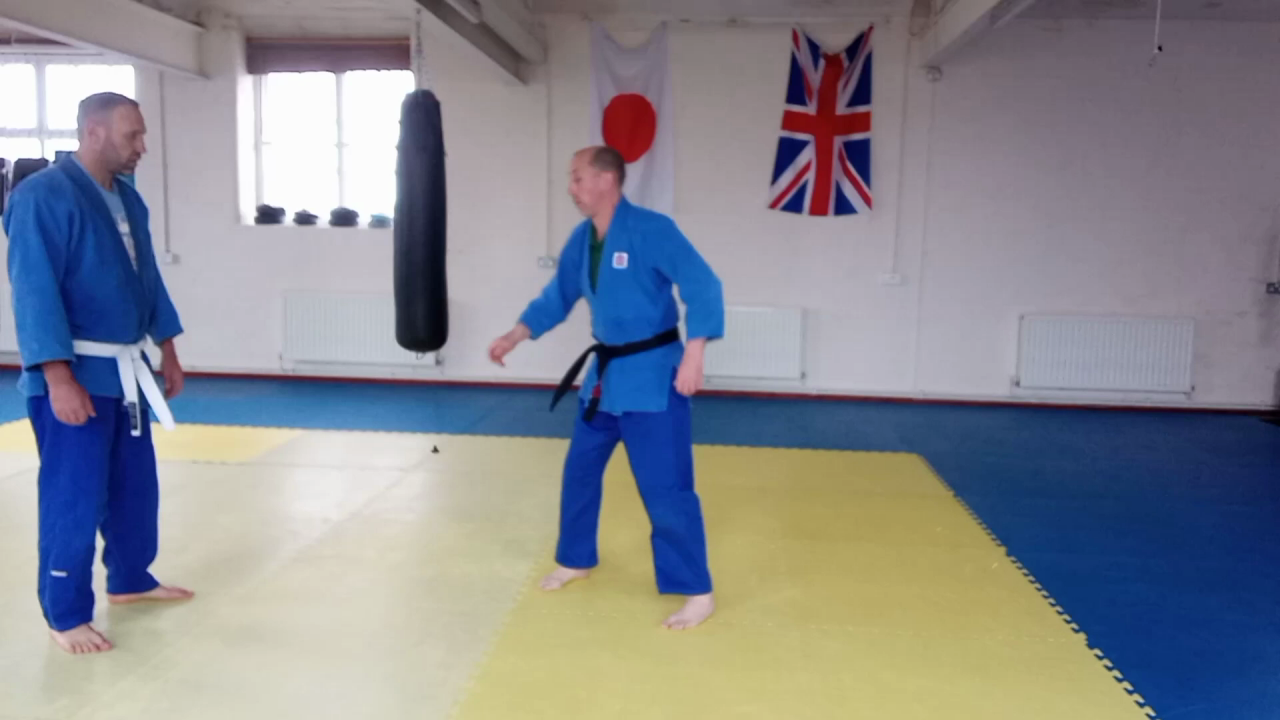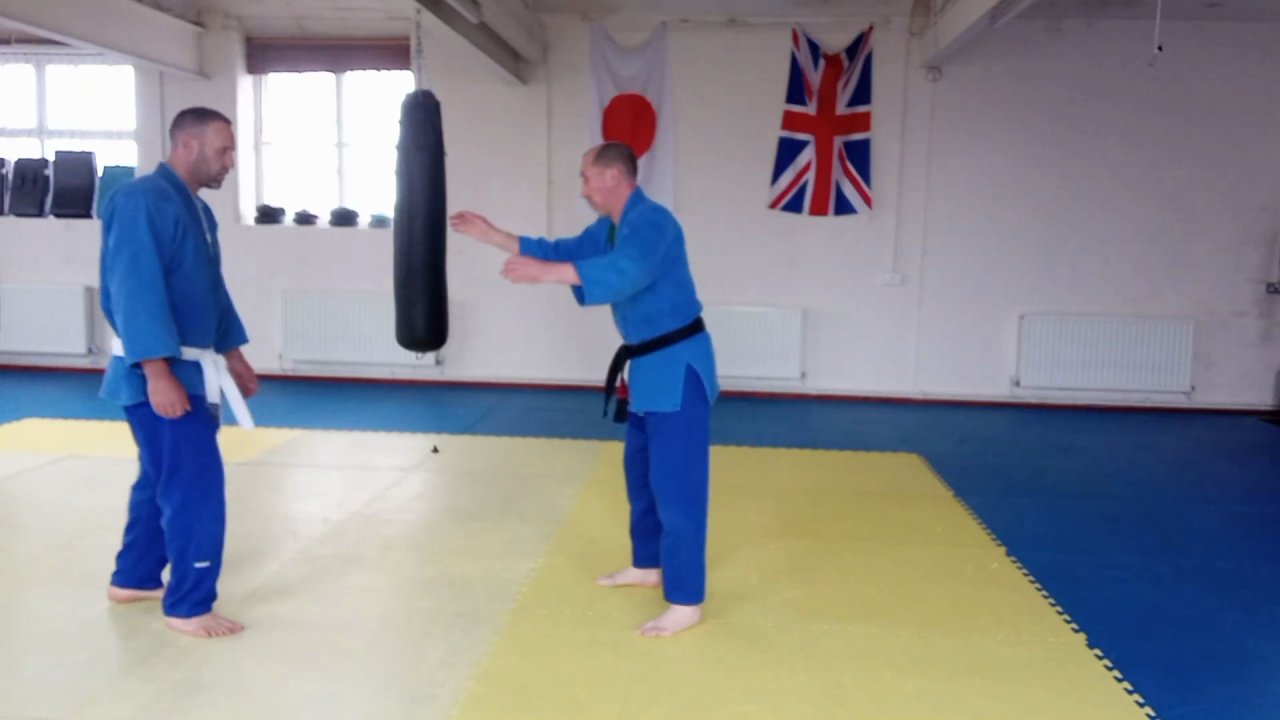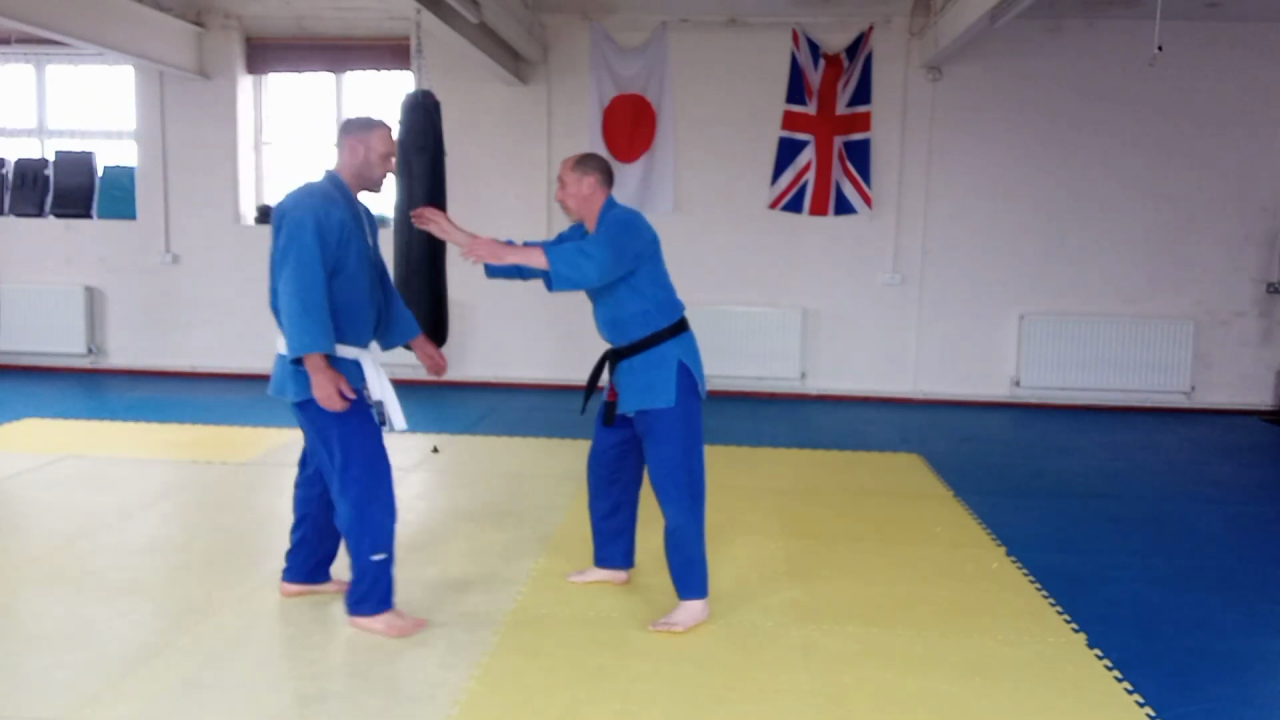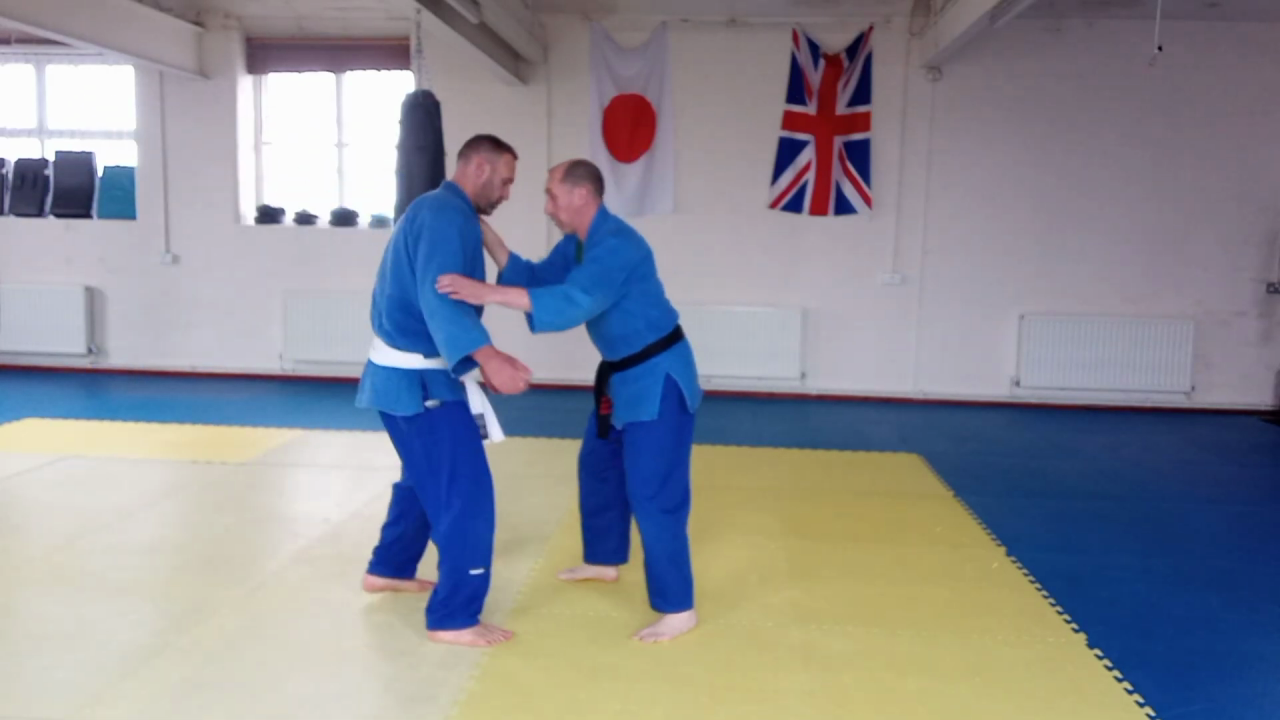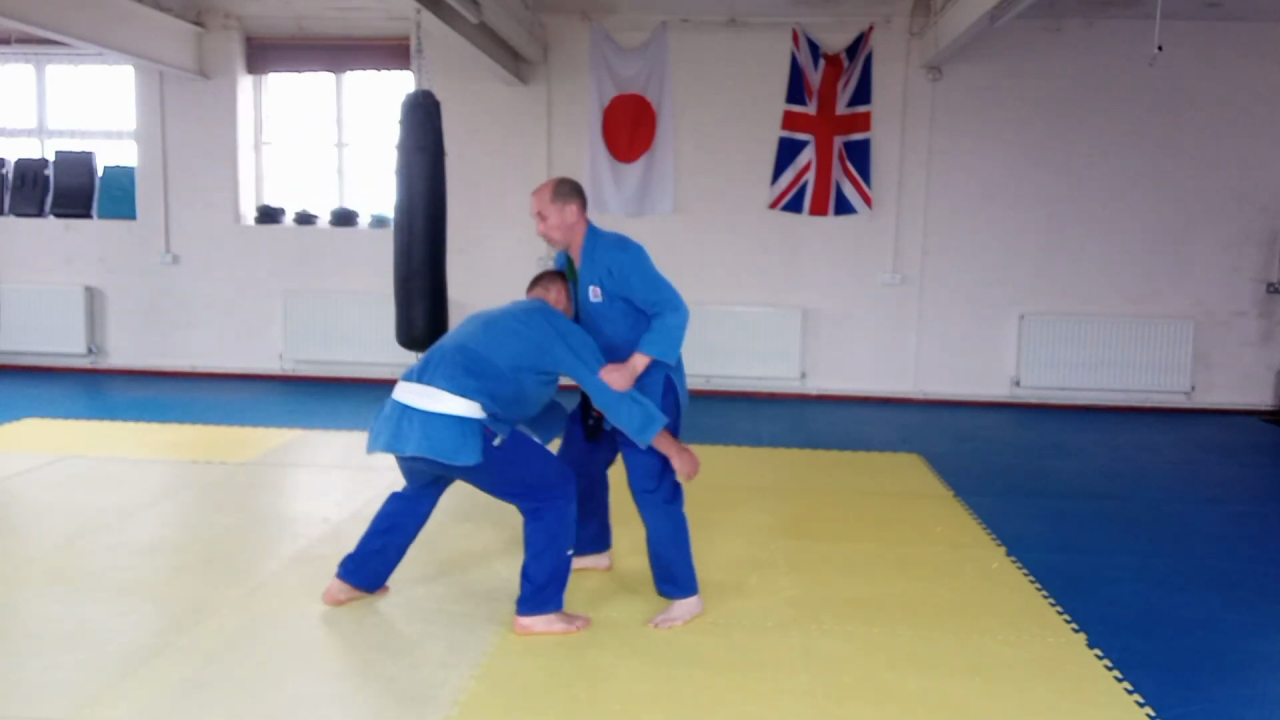
dt=1s
person 1, frame 1
left shoulder: (127, 198)
left elbow: (147, 278)
left wrist: (166, 350)
right wrist: (58, 377)
left hip: (123, 368)
right hip: (73, 373)
left knee: (136, 482)
right knee: (74, 495)
left ankle: (131, 580)
right ankle: (66, 615)
person 1, frame 2
left shoulder: (196, 209)
right shoulder: (141, 201)
right elbow: (136, 293)
left wrist: (233, 354)
right wrist: (159, 373)
left hip: (188, 367)
right hip: (157, 373)
left knee: (163, 478)
right knee: (196, 484)
left ankle: (134, 576)
right ankle: (186, 605)
person 1, frame 3
left shoulder: (355, 213)
right shoulder: (309, 206)
left elbow: (379, 288)
right elbow: (299, 292)
left wrist: (418, 341)
right wrist: (318, 367)
left hip: (344, 363)
right hip: (319, 368)
left knee: (325, 471)
right knee: (364, 479)
left ankle: (303, 573)
right ankle: (370, 604)
person 1, frame 4
left shoulder: (436, 213)
right shoulder: (444, 214)
right elbow: (440, 300)
left wrist: (481, 358)
right wrist: (490, 358)
left hip: (399, 371)
right hip: (418, 378)
left knee: (424, 476)
right knee: (465, 492)
left ankle: (389, 567)
right ankle: (453, 618)
person 1, frame 5
left shoulder: (492, 319)
right shoulder: (554, 326)
right elbow: (612, 393)
right wrist: (673, 448)
left hip: (405, 415)
right hip: (456, 427)
left knee: (418, 492)
right knee: (552, 491)
left ankle: (353, 579)
right ankle: (537, 611)
person 2, frame 1
left shoulder: (652, 230)
right shoulder: (582, 239)
left elbow: (704, 289)
right elbow: (558, 296)
left wrist: (693, 355)
right wrist: (514, 335)
left hip: (654, 371)
right hip: (607, 370)
left knee: (664, 484)
right knee: (580, 468)
left ankle: (697, 592)
right ankle: (574, 560)
person 2, frame 2
left shoulder: (651, 223)
right shoulder: (609, 227)
left elbow: (622, 273)
right elbow: (565, 251)
left wrist: (545, 274)
right wrist: (492, 235)
left hip: (677, 365)
right hip: (649, 364)
left knee: (676, 482)
right knee: (642, 471)
left ankle: (685, 602)
right ankle: (648, 564)
person 2, frame 3
left shoulder: (625, 225)
right shoulder: (583, 233)
left elbow: (591, 263)
right elbow: (537, 255)
left wrist: (510, 254)
right wrist: (453, 233)
left hip: (666, 365)
right hip: (630, 367)
left knee: (674, 481)
right knee: (608, 467)
left ankle: (694, 598)
right ankle: (613, 563)
person 2, frame 4
left shoulder: (617, 245)
right shoulder: (576, 244)
left elbow: (571, 303)
right elbow: (534, 278)
left wrist: (487, 293)
right wrist: (486, 235)
left hip: (659, 376)
right hip: (623, 374)
left knee: (654, 492)
right knee: (599, 467)
left ankle: (678, 608)
right ankle: (604, 560)
person 2, frame 5
left shoulder: (619, 254)
right shoulder: (564, 262)
left elbow: (672, 312)
left wrist: (632, 368)
left hip: (649, 379)
right hip: (609, 379)
left knee: (650, 483)
right knee: (576, 462)
left ankle: (685, 595)
right ankle: (593, 550)
